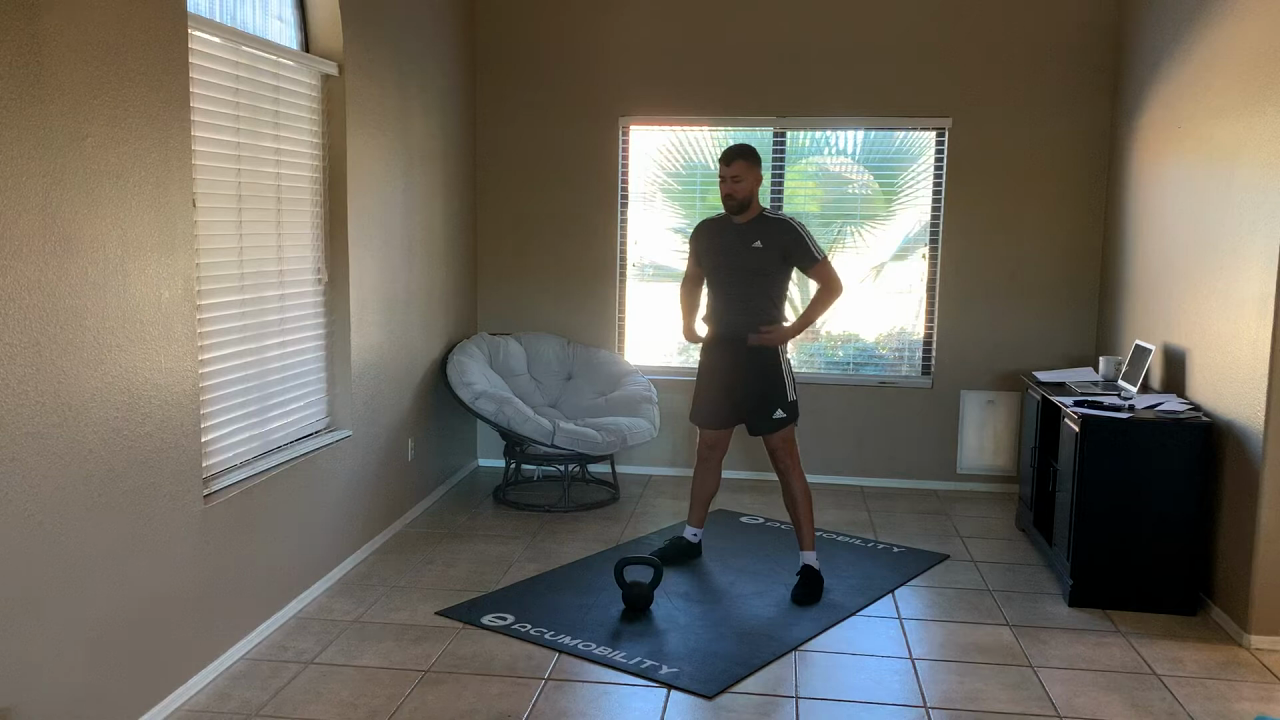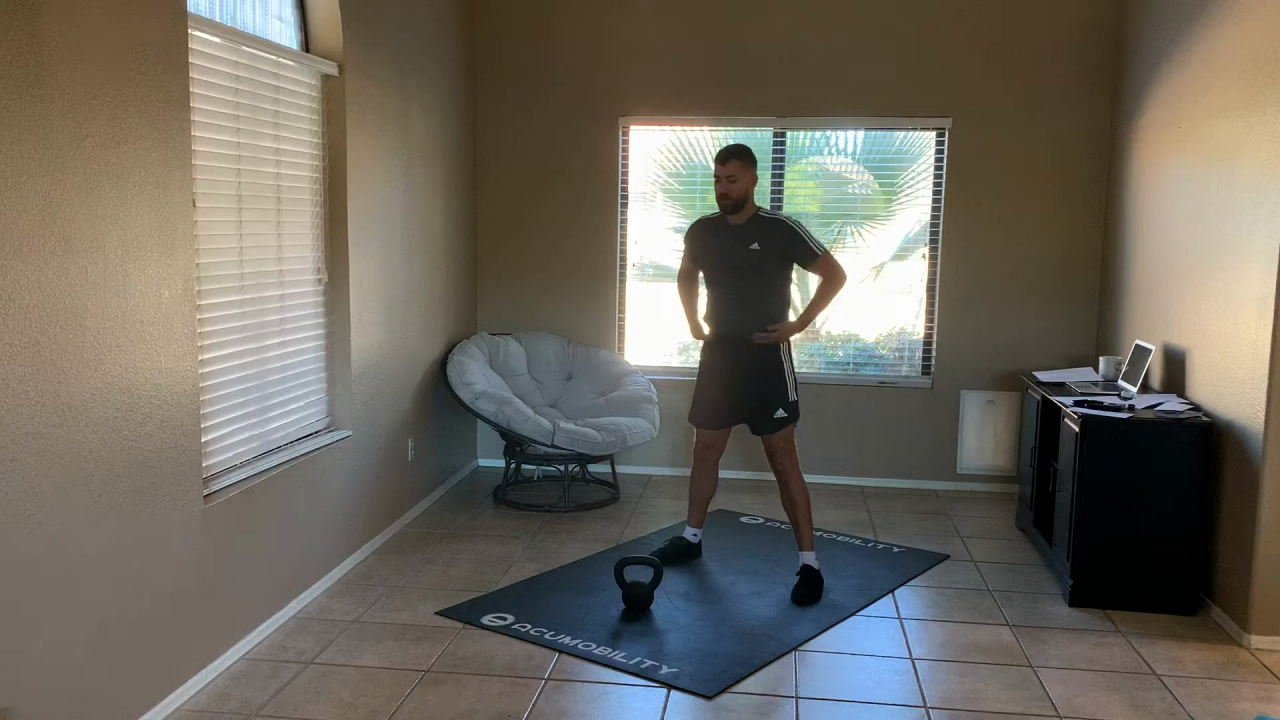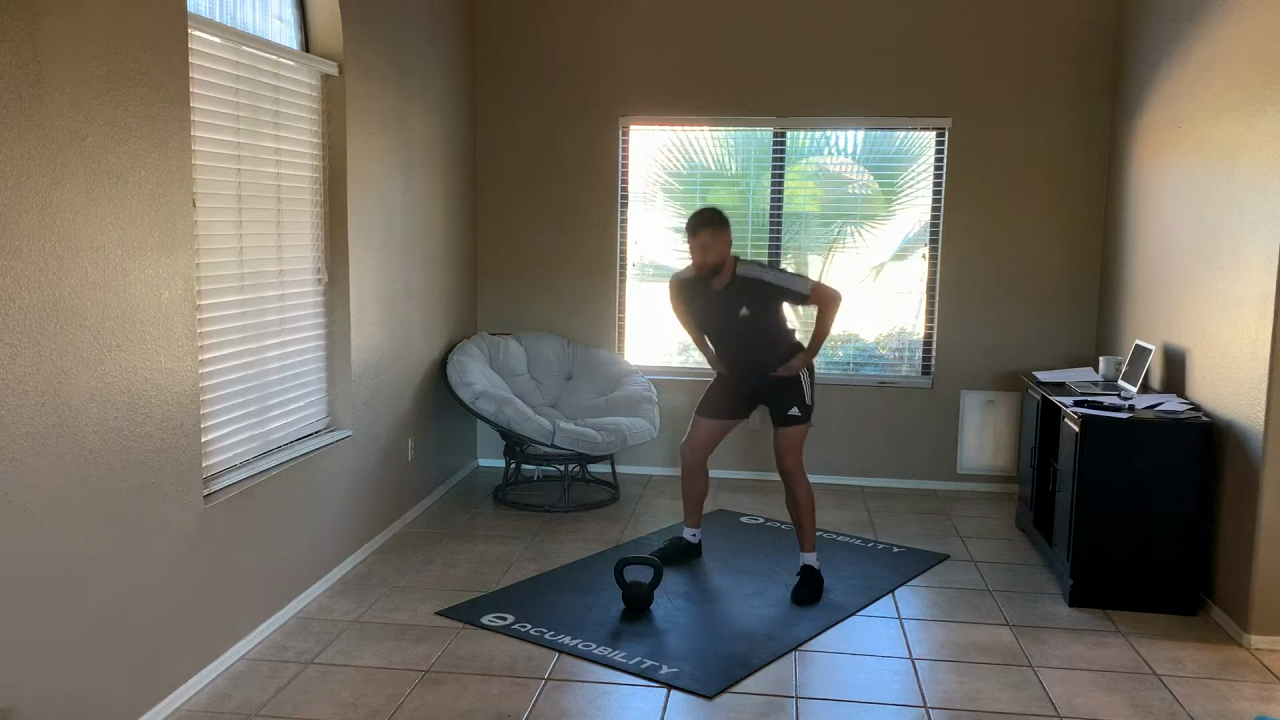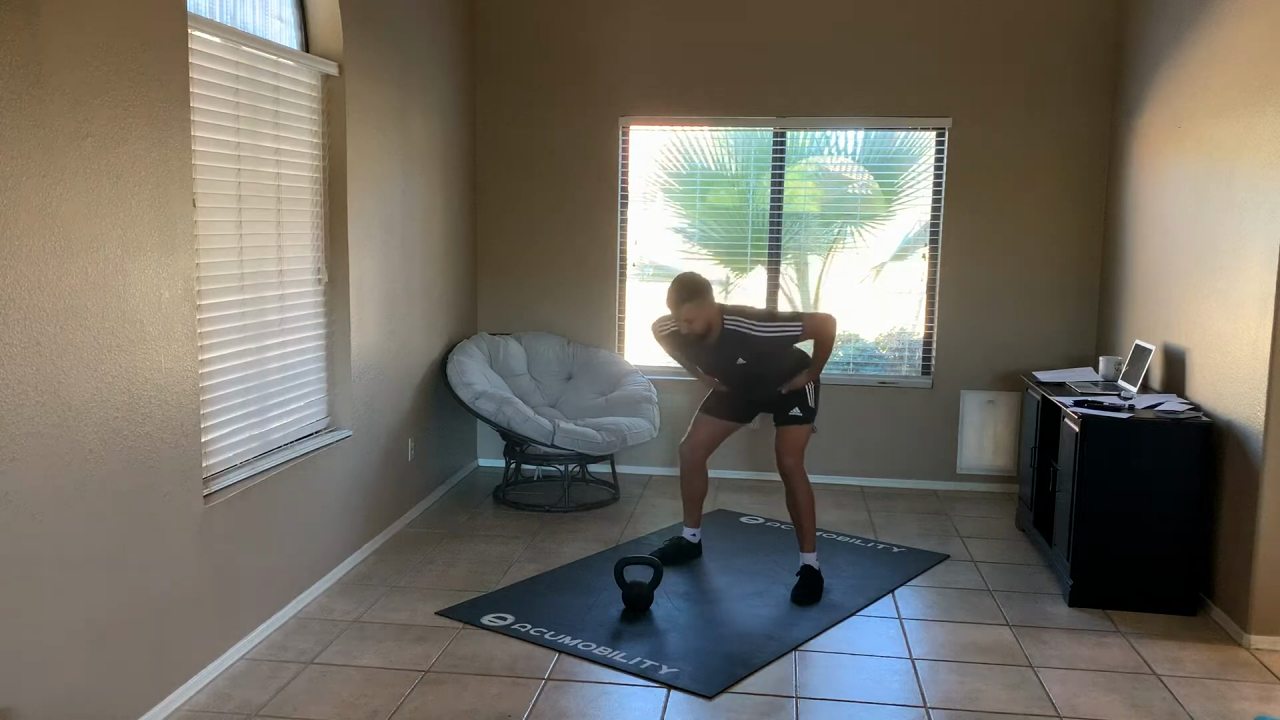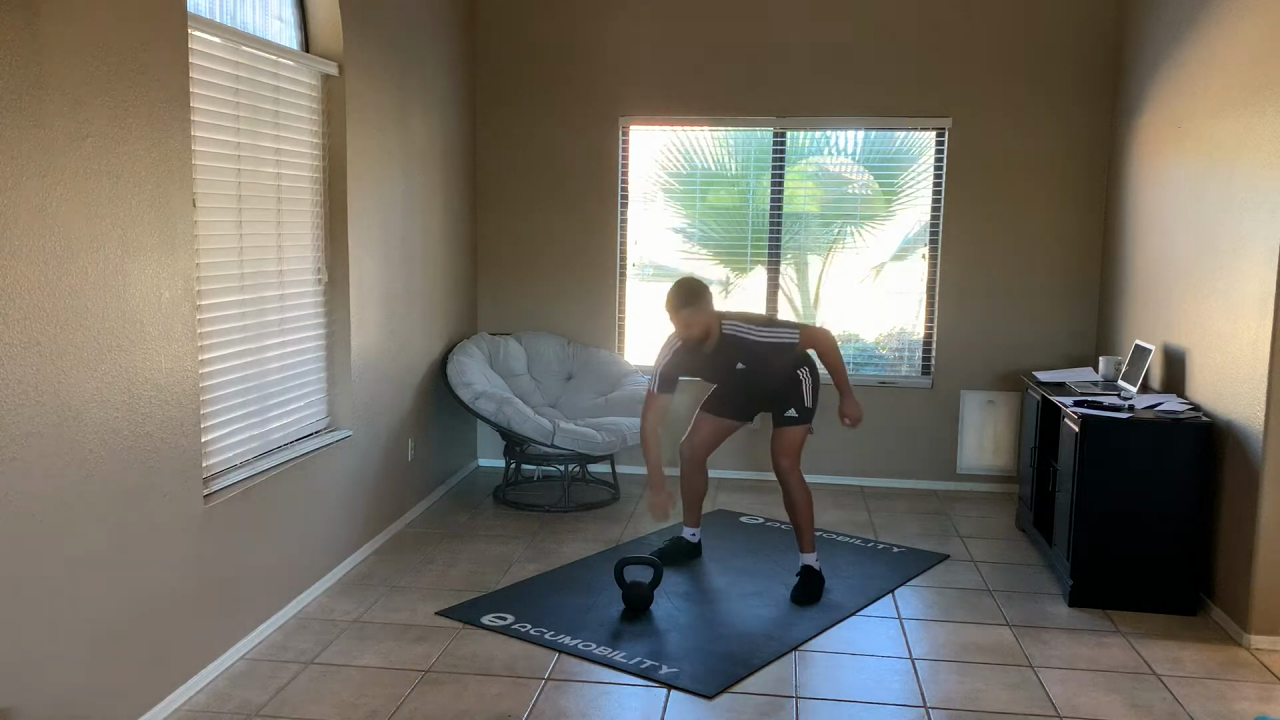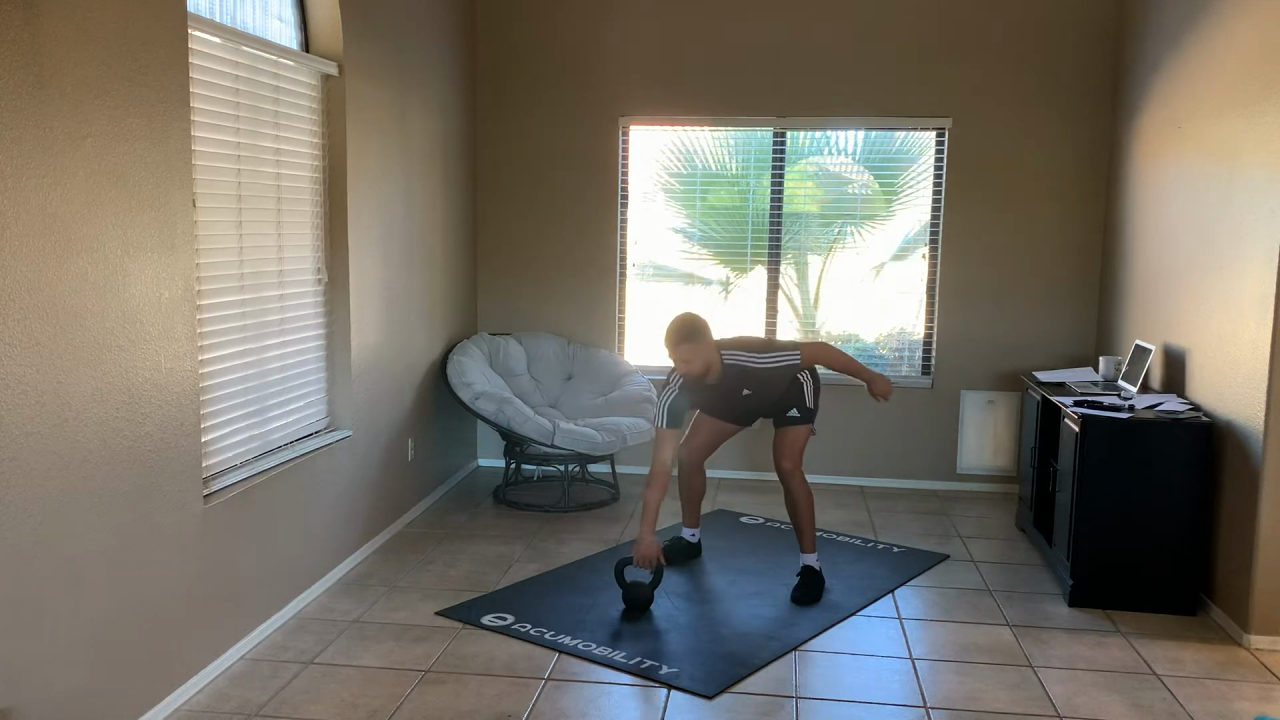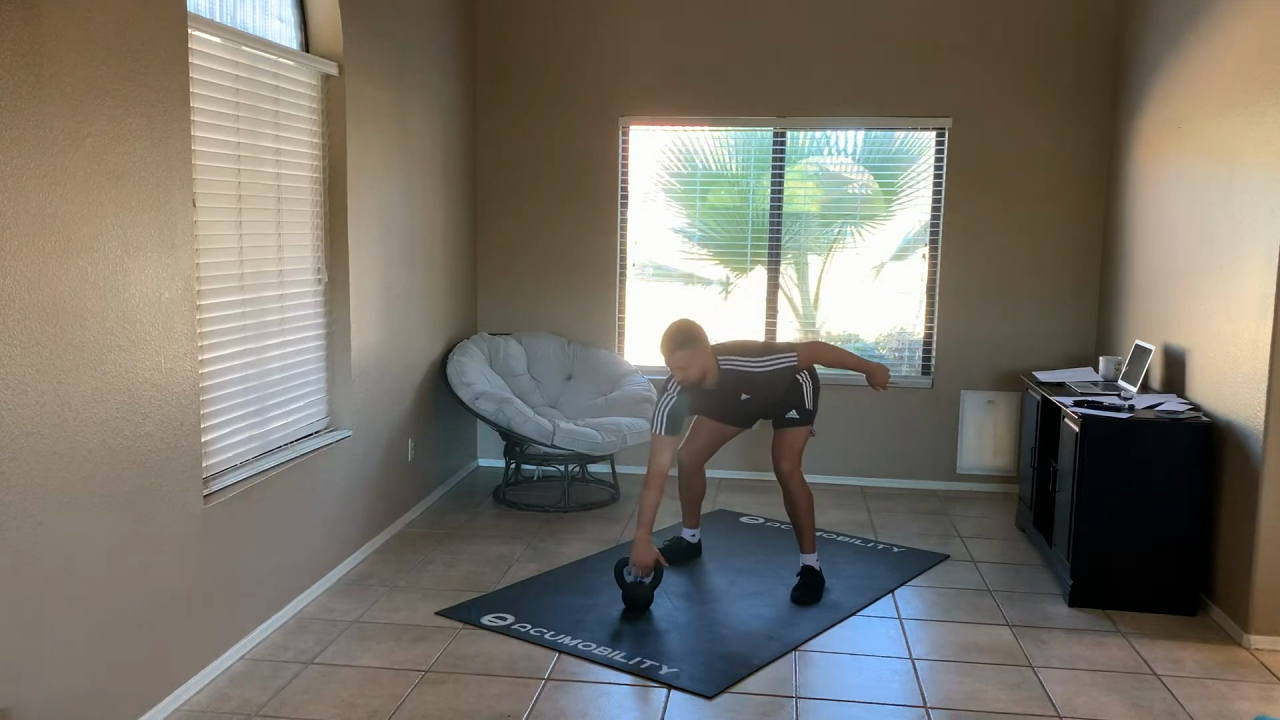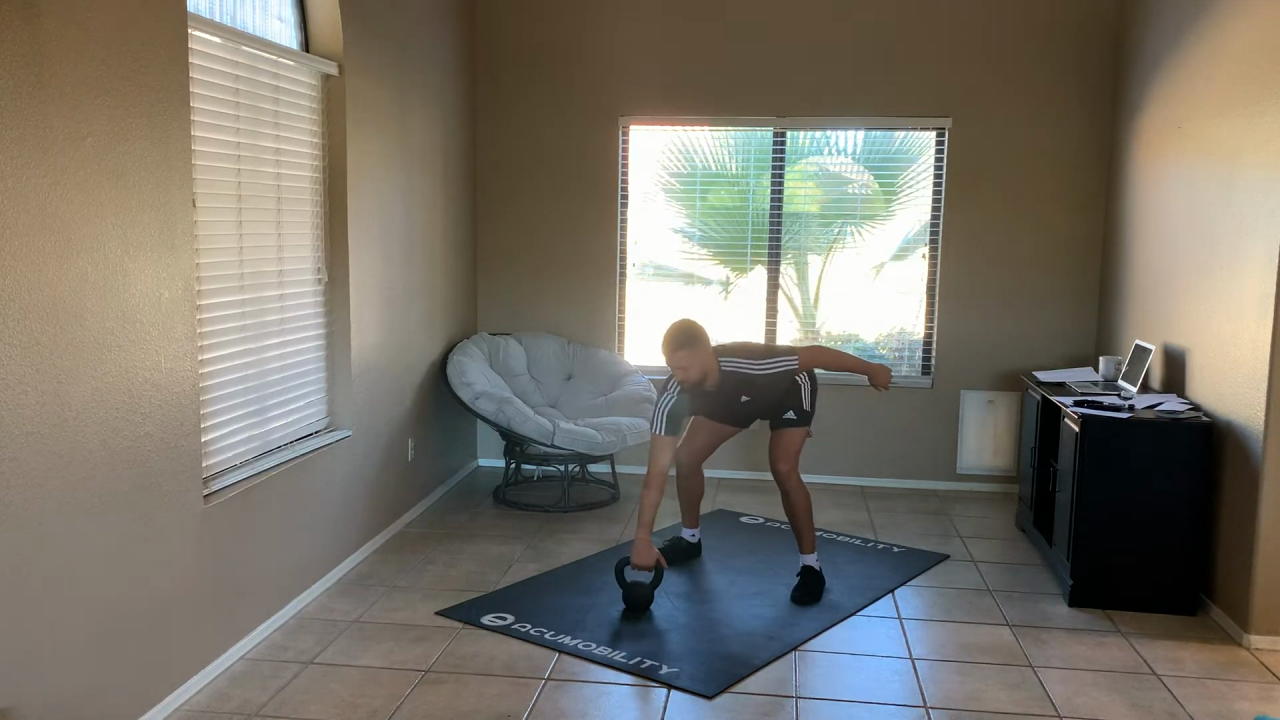
dt=0.3s
person 1, frame 1
left shoulder: (784, 230)
right shoulder: (706, 231)
left elbow: (831, 284)
right elbow: (692, 280)
left wrist: (792, 329)
right wrist: (688, 322)
left hip: (764, 356)
right hip: (717, 353)
left knee: (784, 458)
right knee: (708, 450)
left ankle: (810, 563)
right ankle: (692, 536)
person 1, frame 2
left shoulder: (780, 230)
right shoulder: (701, 232)
left elbow: (835, 275)
right elbow: (687, 276)
left wrist: (799, 324)
right wrist: (693, 322)
left hip: (766, 357)
right hip: (717, 355)
left knee: (782, 460)
right knee: (706, 452)
left ankle: (809, 563)
right ankle: (691, 537)
person 1, frame 3
left shoulder: (762, 281)
right shoulder: (685, 284)
left elbow: (830, 298)
left wrist: (807, 355)
right wrist: (706, 351)
left hip: (784, 371)
right hip: (734, 372)
left knee: (788, 462)
right knee: (692, 448)
left ankle: (810, 564)
right ankle: (690, 538)
person 1, frame 4
left shoulder: (754, 328)
right shoulder: (676, 330)
left elbow: (826, 323)
right elbow: (658, 329)
left wrist: (813, 375)
right wrist: (697, 371)
left hip: (790, 383)
right hip: (737, 386)
left knee: (789, 464)
right knee: (691, 450)
left ankle: (809, 565)
right ankle: (690, 539)
person 1, frame 5
left shoulder: (752, 333)
right shoulder: (676, 352)
left elbow: (822, 337)
right elbow: (651, 418)
left wrist: (846, 396)
right wrist: (656, 483)
left hip: (790, 382)
right hip: (739, 386)
left knee: (785, 465)
right knee: (690, 450)
left ankle: (810, 565)
right ankle: (690, 538)
person 1, frame 6
left shoulder: (752, 358)
right shoulder: (676, 391)
left elbow: (819, 350)
right elbow: (662, 463)
left wrist: (871, 378)
right wrist: (646, 533)
left hip: (792, 388)
left knee: (787, 467)
right knee: (689, 454)
left ankle: (810, 567)
right ankle: (690, 539)
person 1, frame 7
left shoulder: (749, 362)
right shoulder: (674, 397)
left elbow: (815, 350)
right elbow: (658, 469)
left wrist: (870, 369)
right wrist: (642, 538)
left hip: (791, 389)
left knee: (786, 468)
right knee: (688, 456)
left ankle: (811, 567)
right ankle: (690, 539)
person 1, frame 8
left shoulder: (750, 364)
right shoulder: (673, 396)
left elbow: (814, 354)
right elbow: (657, 469)
left wrist: (871, 370)
right wrist: (642, 539)
left hip: (789, 390)
left knee: (783, 468)
right knee: (685, 457)
left ankle: (810, 566)
right ankle: (689, 539)
